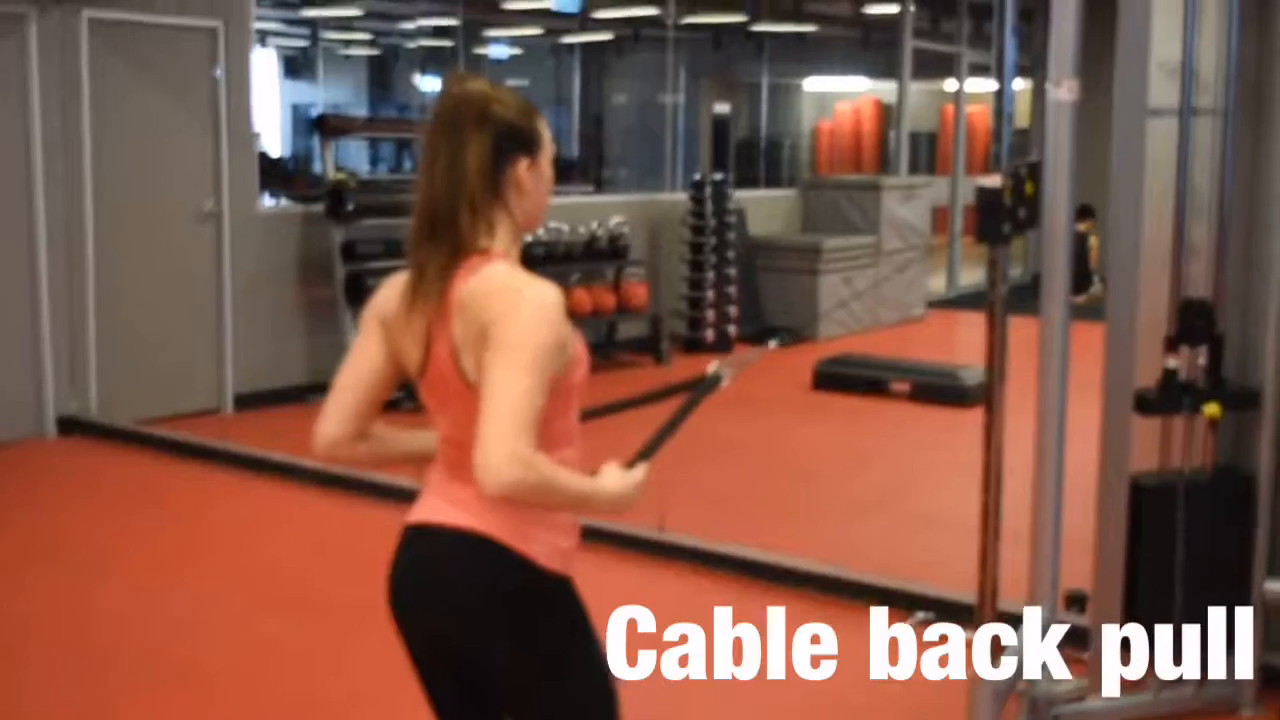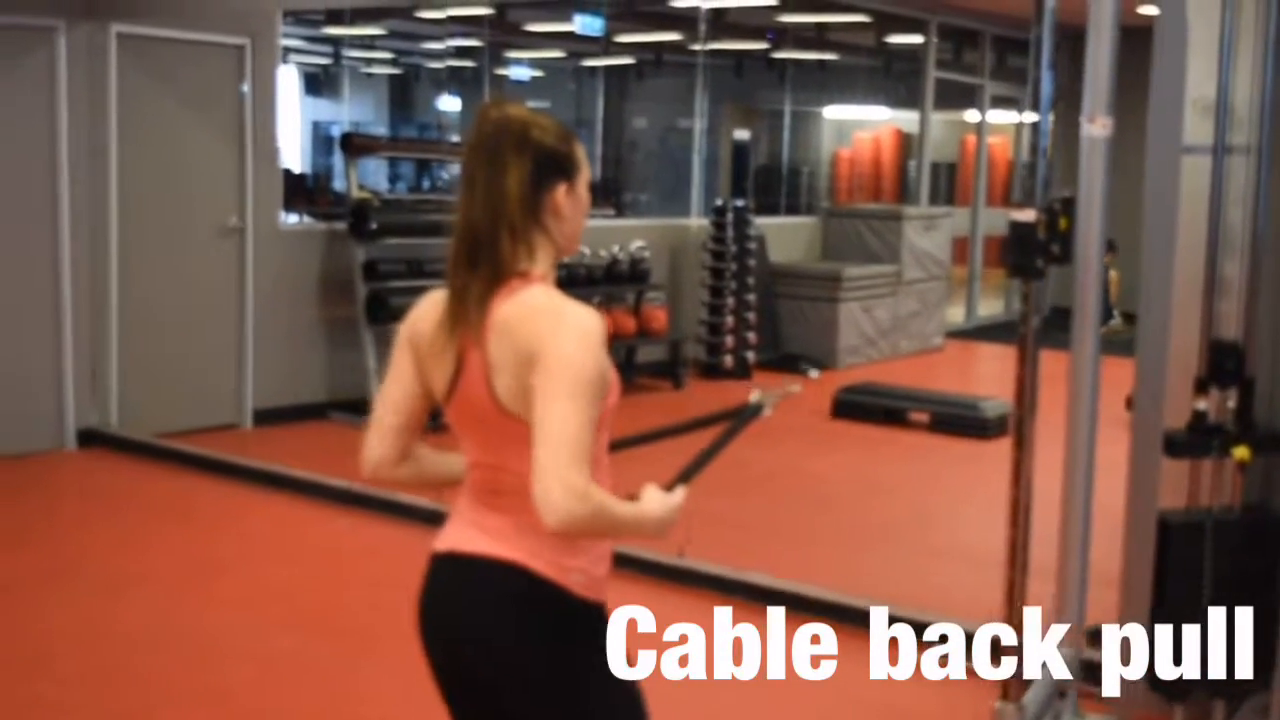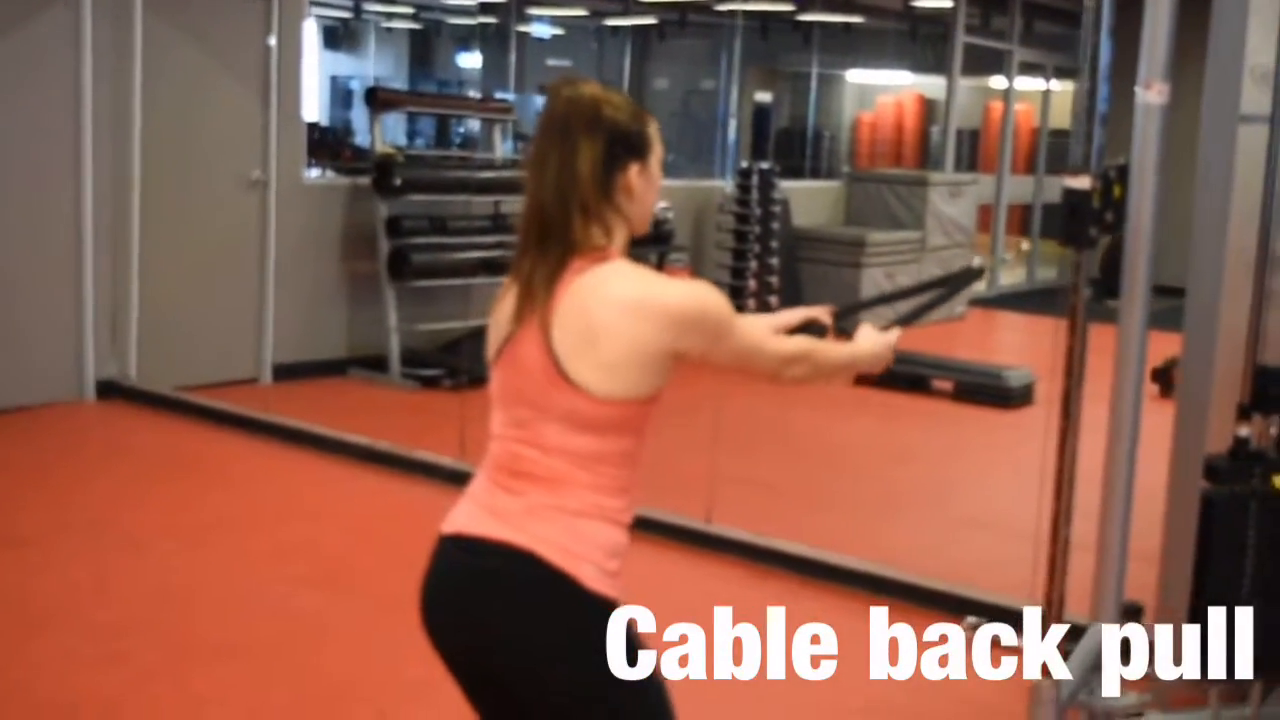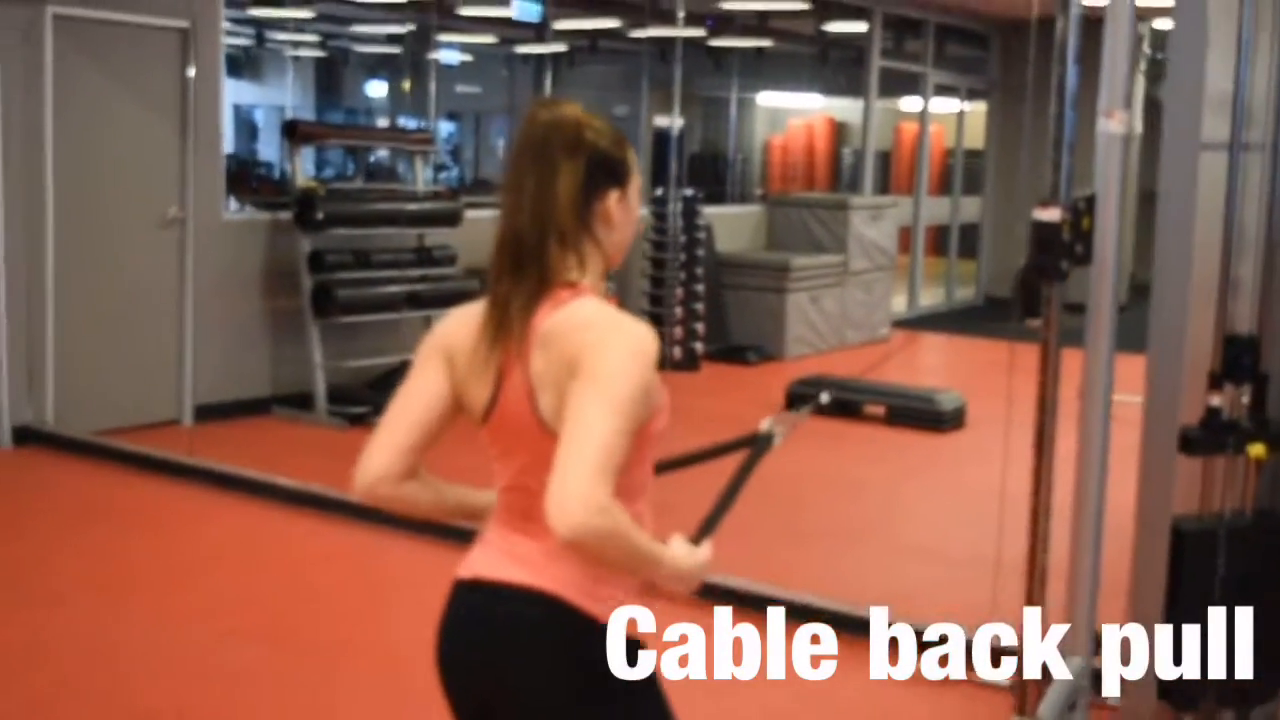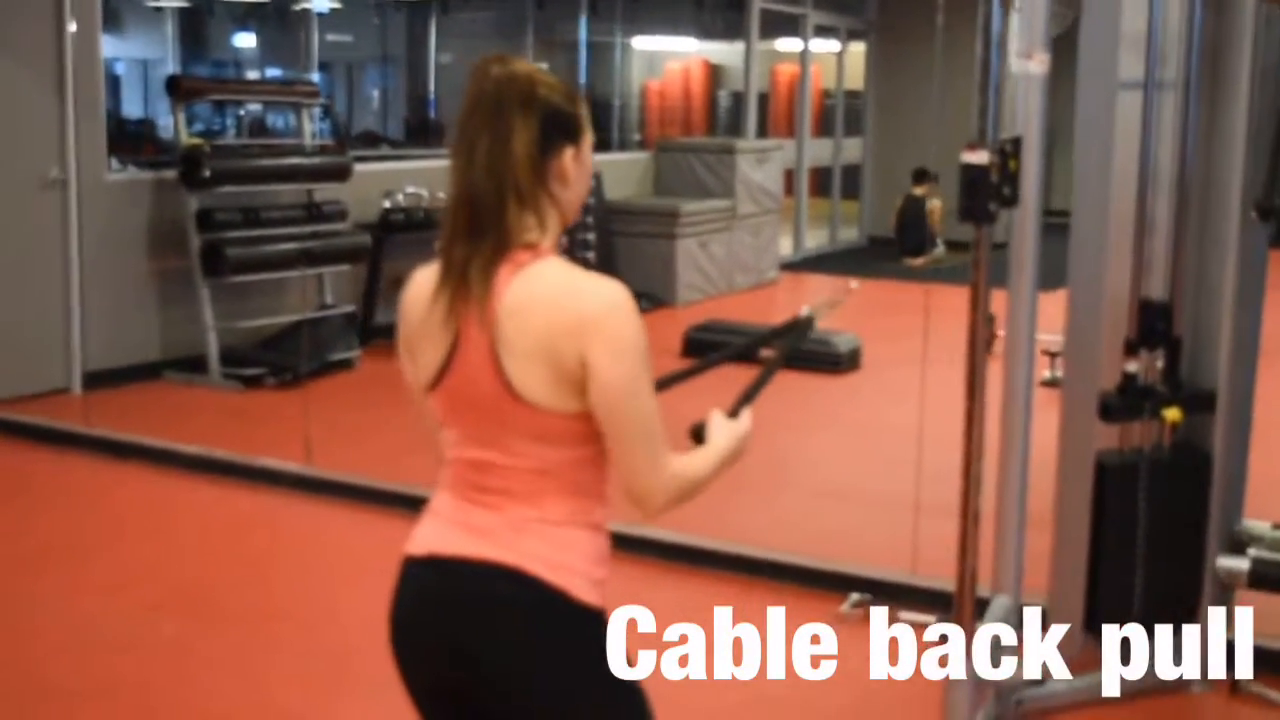
dt=1s
person 1, frame 1
left shoulder: (400, 295)
right shoulder: (524, 300)
left elbow: (335, 438)
right elbow: (506, 472)
right wrist: (605, 490)
left hip: (420, 567)
right hip: (509, 580)
person 1, frame 2
left shoulder: (431, 317)
right shoulder: (565, 325)
left elbow: (381, 460)
right elbow: (563, 504)
right wrist: (648, 515)
left hip: (449, 593)
right hip: (539, 606)
person 1, frame 3
left shoulder: (522, 288)
right shoulder: (663, 302)
right elbow: (787, 363)
left wrist: (769, 321)
right wrist: (863, 354)
left hip: (457, 575)
right hip: (550, 595)
person 1, frame 4
left shoulder: (465, 330)
right shoulder: (618, 338)
left elbow: (378, 478)
right elbow: (578, 514)
right wrist: (670, 566)
left hip: (470, 626)
right hip: (570, 641)
person 1, frame 5
left shoulder: (424, 293)
right shoulder: (593, 304)
right elbow: (652, 490)
right wrist: (722, 445)
left hip: (424, 599)
right hip: (536, 612)
